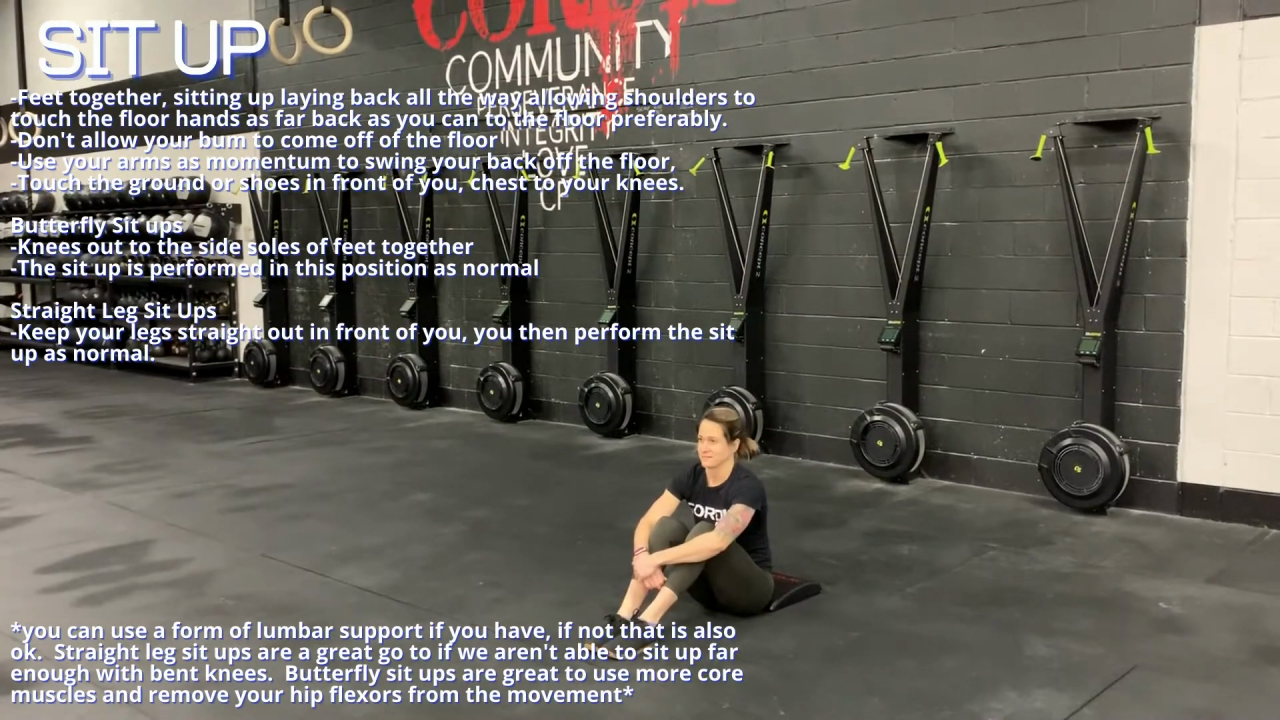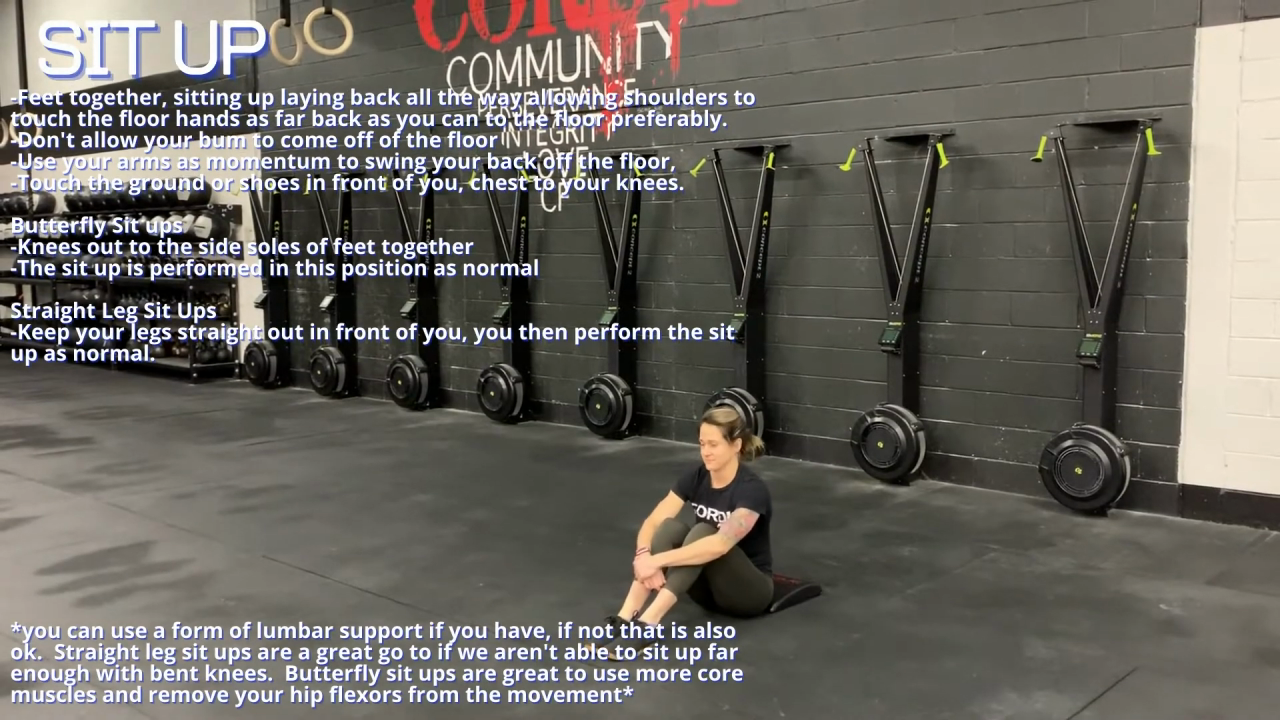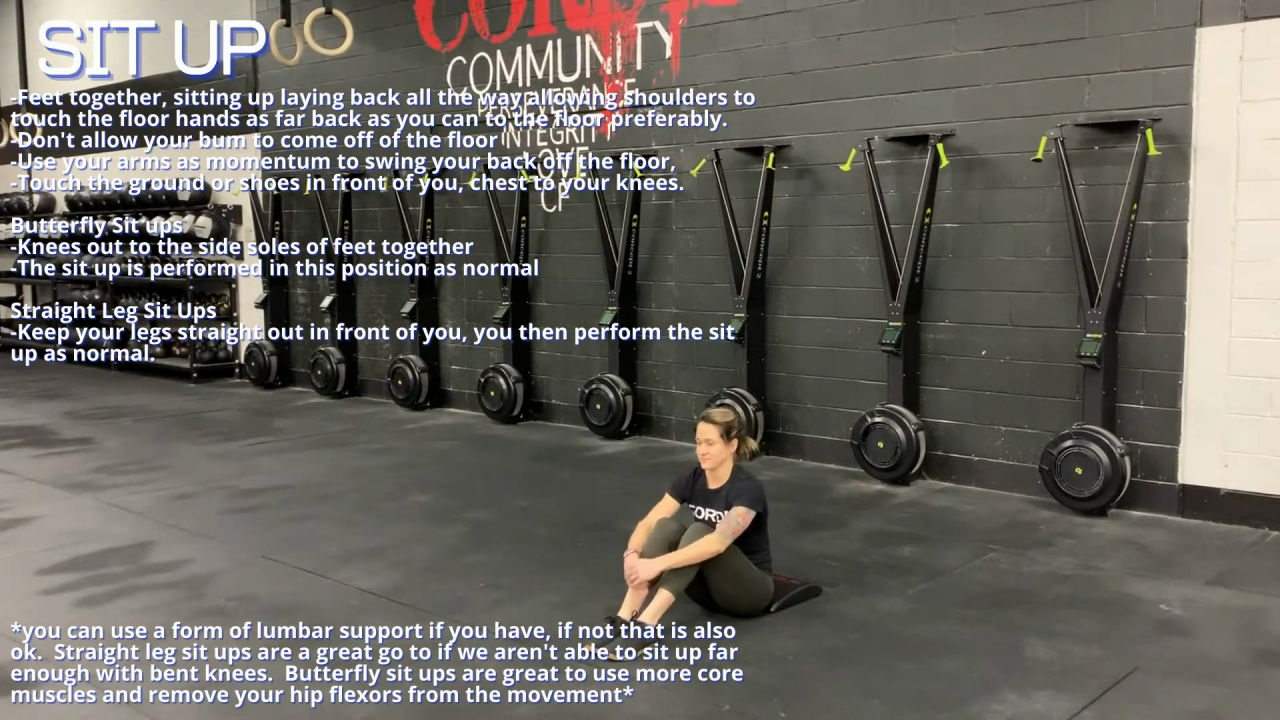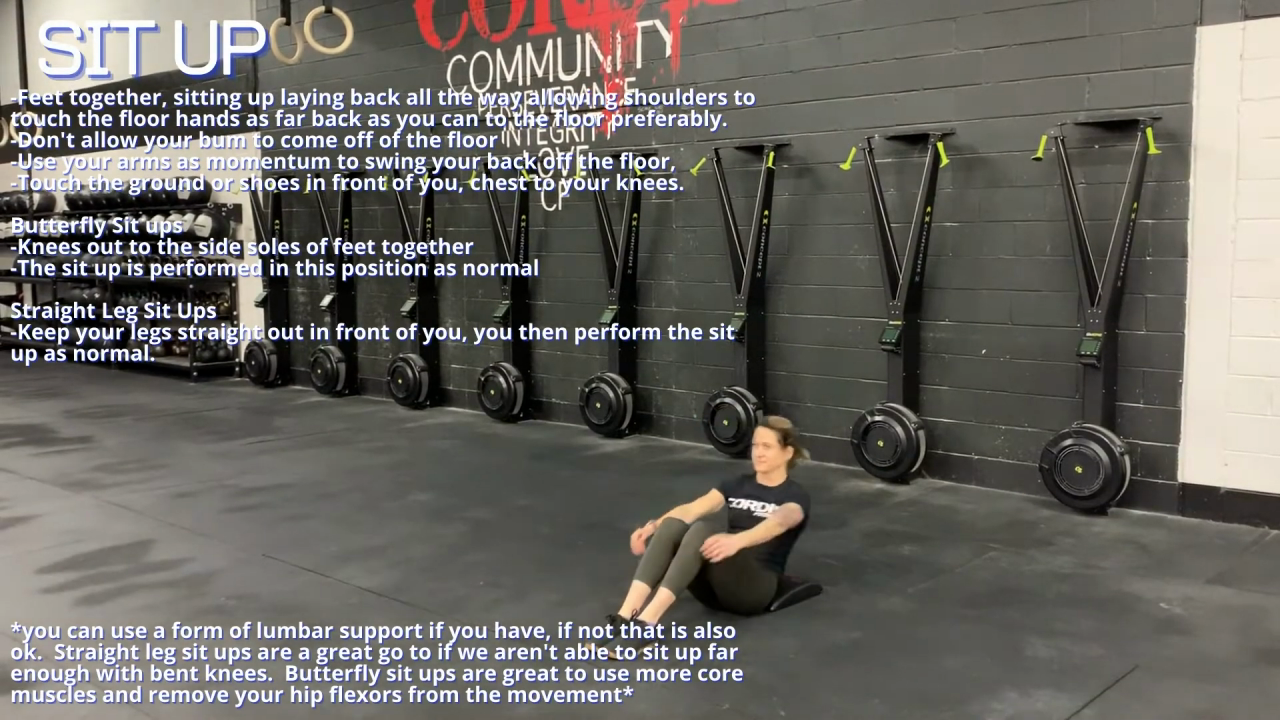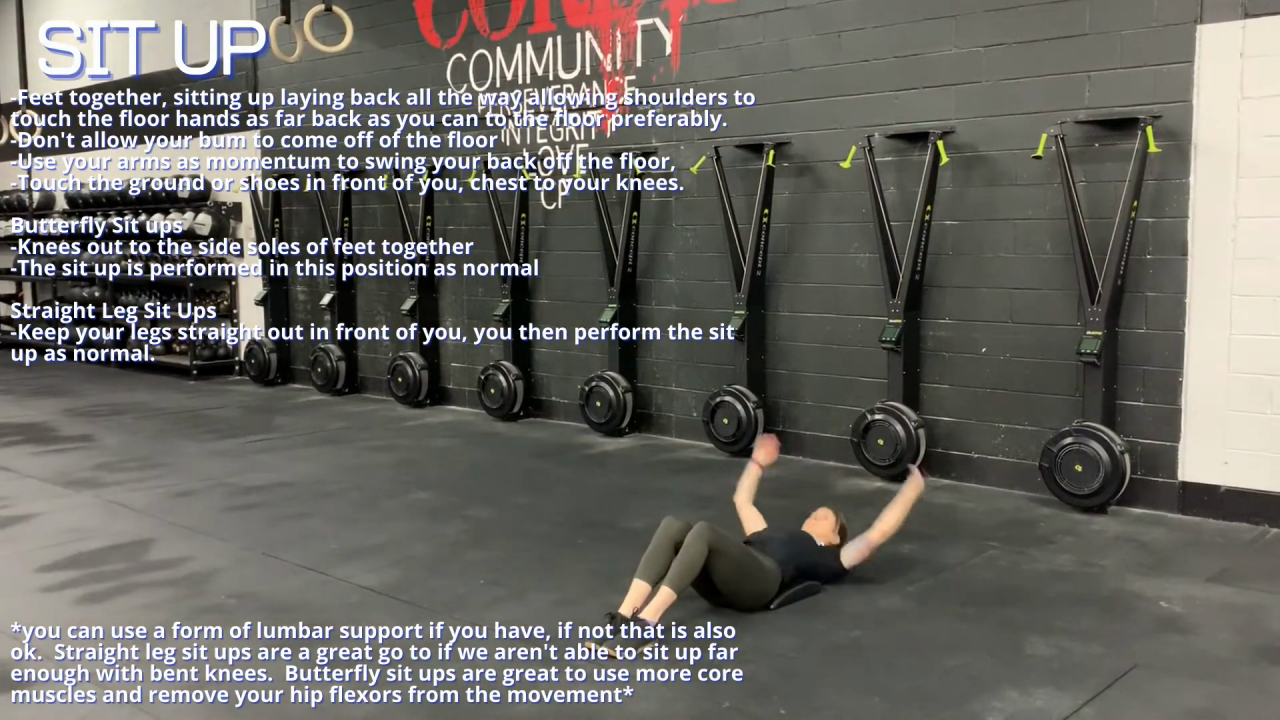
dt=0.5s
person 1, frame 1
left shoulder: (748, 487)
right shoulder: (691, 477)
left elbow: (718, 541)
right elbow: (647, 523)
left wrist: (656, 559)
right wrist: (642, 555)
left hip: (749, 586)
right hip: (708, 585)
left knee: (703, 531)
right knee: (667, 526)
left ankle: (647, 622)
right ankle: (624, 617)
person 1, frame 2
left shoulder: (752, 489)
right shoulder: (696, 478)
left elbow: (721, 544)
right elbow: (652, 523)
left wrist: (658, 561)
right wrist: (643, 556)
left hip: (750, 588)
right hip: (708, 586)
left knee: (702, 533)
right knee: (670, 527)
left ankle: (647, 624)
right ankle: (625, 619)
person 1, frame 3
left shoulder: (748, 488)
right shoulder: (691, 480)
left elbow: (718, 542)
right elbow: (647, 524)
left wrist: (657, 564)
right wrist: (632, 556)
left hip: (749, 587)
right hip: (707, 586)
left knee: (699, 532)
right knee: (668, 525)
left ankle: (645, 624)
right ankle: (624, 619)
person 1, frame 4
left shoulder: (795, 497)
right shoulder: (739, 485)
left elbow: (775, 525)
right elbow: (692, 510)
left wrist: (736, 540)
right wrist: (651, 529)
left hip: (754, 586)
right hip: (713, 584)
left knee: (700, 531)
right knee: (671, 526)
left ankle: (646, 625)
right ankle: (623, 620)
person 1, frame 5
left shoulder: (828, 559)
right shoulder: (774, 535)
left elbow: (877, 533)
right elbow: (743, 502)
left wrist: (911, 488)
right wrist: (758, 463)
left hip: (758, 581)
right hip: (723, 581)
left knee: (703, 530)
right knee: (673, 525)
left ankle: (646, 625)
right ankle: (623, 618)
